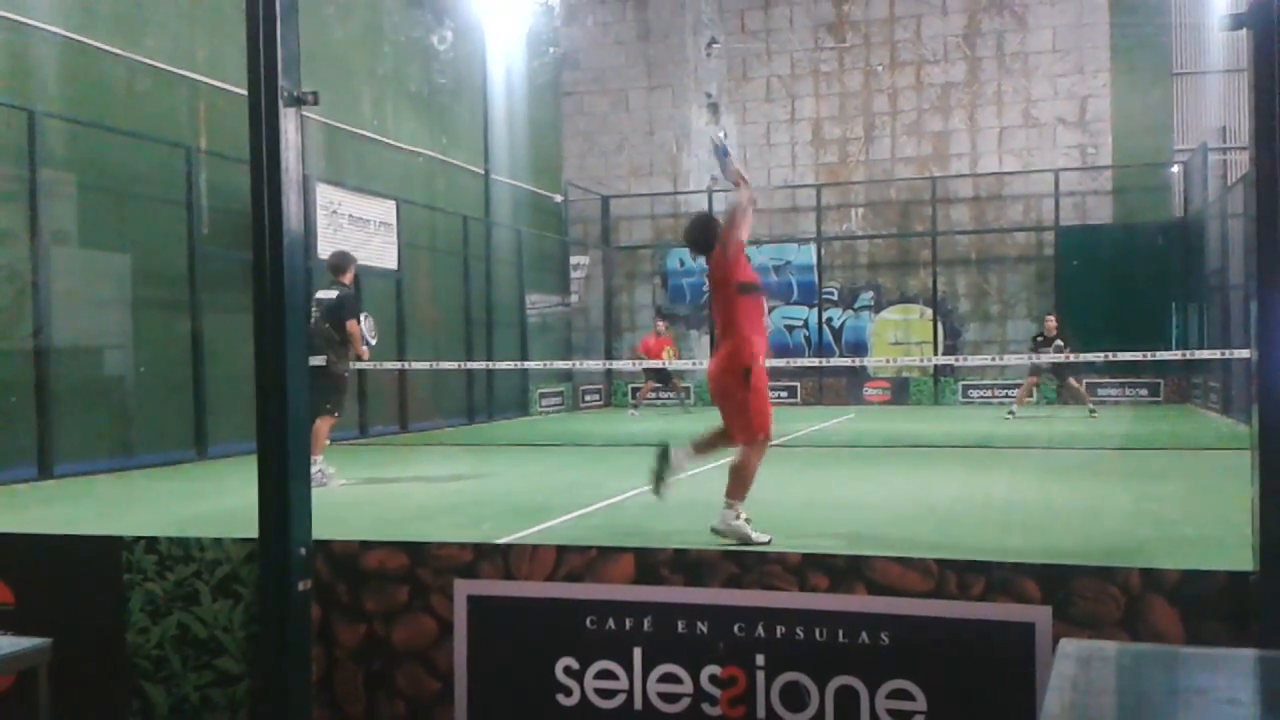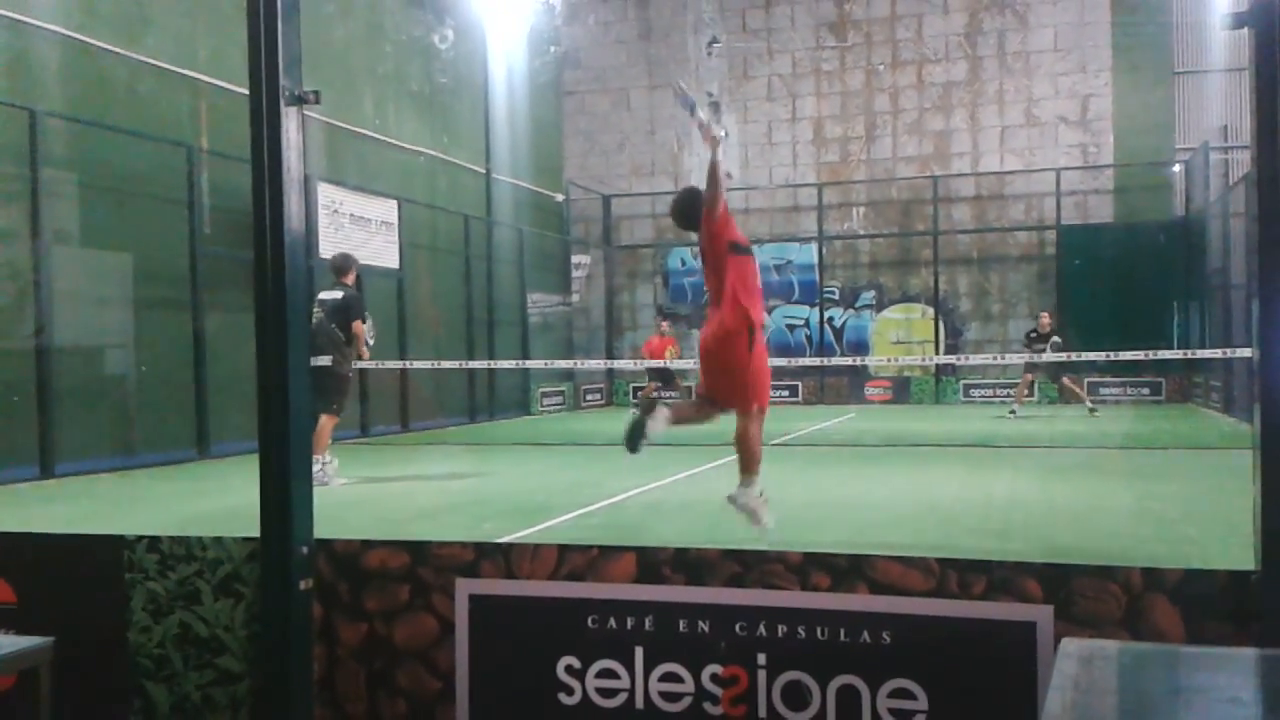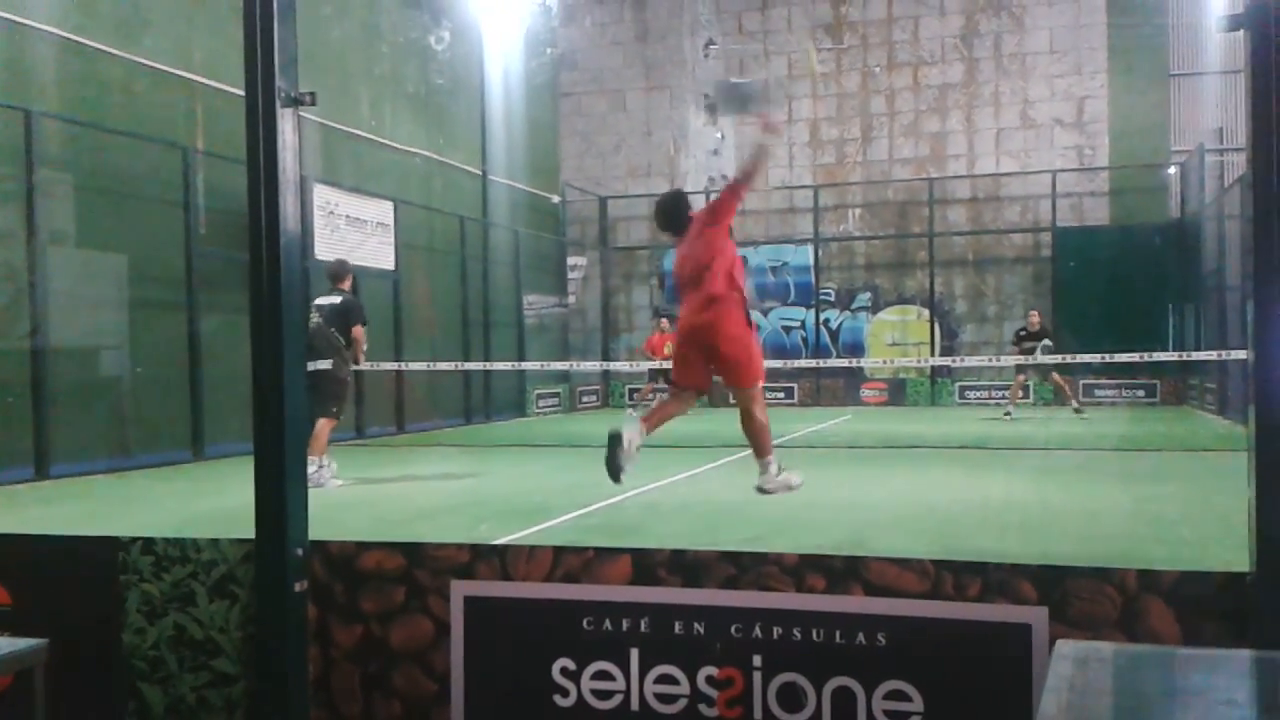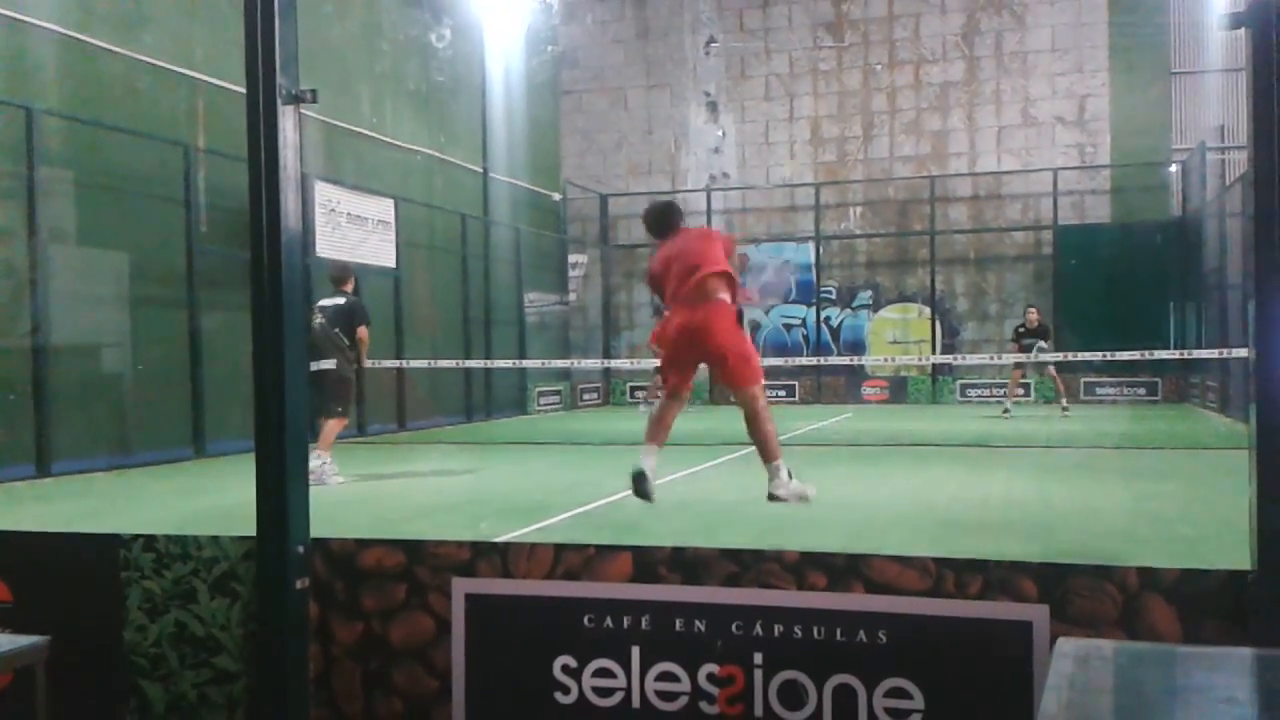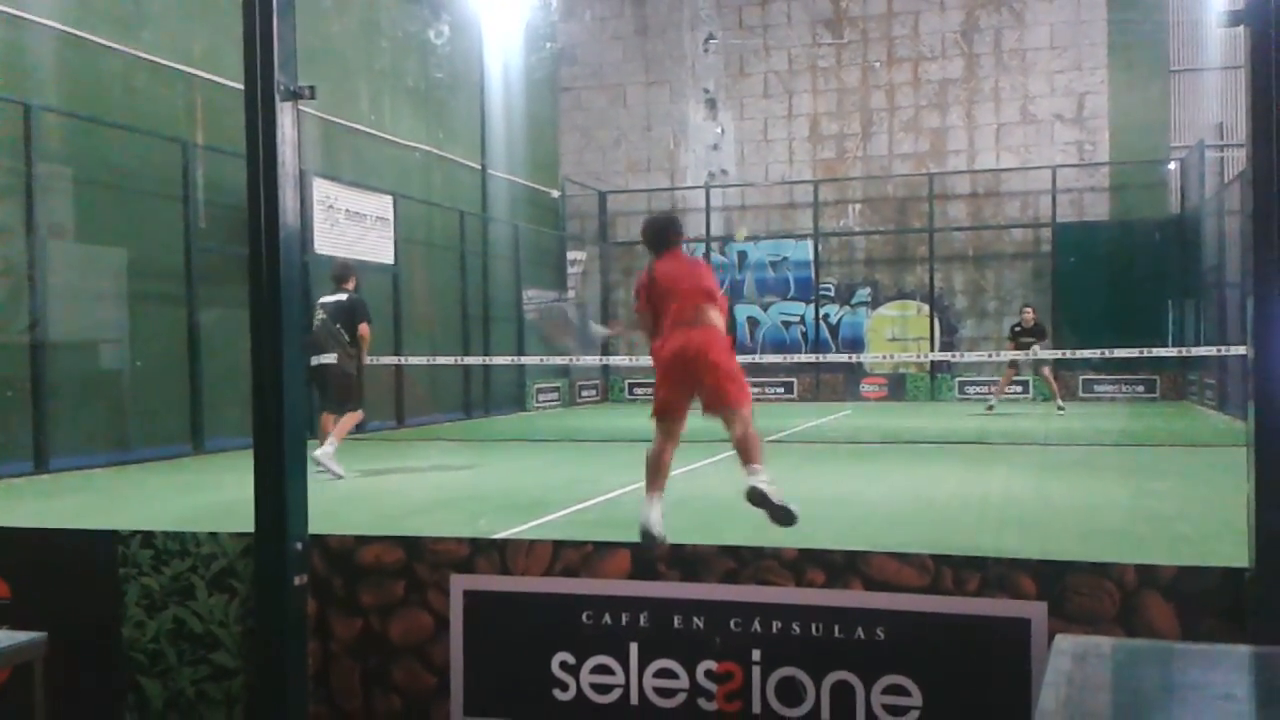
dt=0.1s
person 1, frame 1
left shoulder: (727, 263)
right shoulder: (725, 260)
left elbow: (739, 232)
right elbow: (732, 232)
left wrist: (743, 195)
right wrist: (742, 193)
left hip: (731, 365)
right hip: (741, 366)
left knee: (736, 432)
right knee: (756, 440)
left ankle: (677, 455)
right ankle: (730, 517)
person 1, frame 2
left shoulder: (713, 240)
right shoulder: (714, 224)
right elbow: (715, 192)
right wrist: (713, 151)
left hip: (719, 331)
right hip: (739, 329)
left knee: (710, 405)
right knee: (751, 415)
left ankle: (657, 414)
right ankle: (748, 493)
person 1, frame 3
left shoulder: (682, 257)
right shoulder: (707, 223)
right elbow: (742, 182)
right wrist: (766, 143)
left hip: (689, 323)
right hip: (722, 314)
left knee: (682, 395)
right knee: (749, 396)
left ankle: (631, 435)
right ankle: (769, 472)
person 1, frame 4
left shoulder: (657, 262)
right shoulder: (708, 236)
right elbow: (733, 262)
left hip: (678, 325)
right hip: (715, 316)
left knee: (671, 399)
right knee: (753, 398)
left ankle: (647, 465)
right ankle: (780, 480)
person 1, frame 5
left shoulder: (650, 276)
right shoulder: (700, 268)
left elbow: (646, 325)
left hip: (672, 349)
right hip: (710, 343)
left knee: (666, 434)
right knee: (740, 421)
left ankle: (651, 512)
right ankle: (758, 482)
person 2, frame 1
left shoulder: (319, 295)
right shoulder: (347, 295)
left elbow: (315, 327)
right elbow: (351, 327)
right wrist: (360, 351)
right hip: (332, 363)
left knee: (325, 415)
right knee: (327, 415)
left ankle: (318, 463)
right ankle: (314, 470)
person 2, frame 2
left shoulder: (321, 296)
right shoulder: (352, 297)
left elbow: (315, 328)
right elbow: (357, 328)
right wrist: (362, 350)
left hip: (316, 360)
right hip: (336, 362)
left knee: (326, 412)
right knee: (330, 414)
left ankle: (325, 460)
right ankle: (316, 468)
person 2, frame 3
left shoulder: (317, 302)
right shoulder: (350, 302)
left elbow: (311, 333)
right elbow: (357, 333)
right wrist: (358, 355)
left hip: (314, 365)
right hip: (334, 366)
left knee: (323, 416)
right knee: (328, 418)
left ankle: (324, 464)
right ankle: (311, 470)
person 2, frame 4
left shoulder: (319, 305)
right shoulder: (353, 303)
left elbow: (311, 335)
right elbow: (362, 334)
right wrist: (362, 357)
right hip: (339, 366)
left knee: (327, 414)
right knee: (339, 418)
left ankle: (325, 463)
right ankle: (315, 463)
person 2, frame 5
left shoulder: (321, 302)
right shoulder: (355, 300)
left elbow: (310, 332)
right elbow: (363, 332)
right wrist: (363, 354)
left hip: (317, 360)
right hip: (340, 362)
left knee: (329, 410)
right knee: (354, 412)
left ankle: (326, 452)
right ankle: (326, 451)
